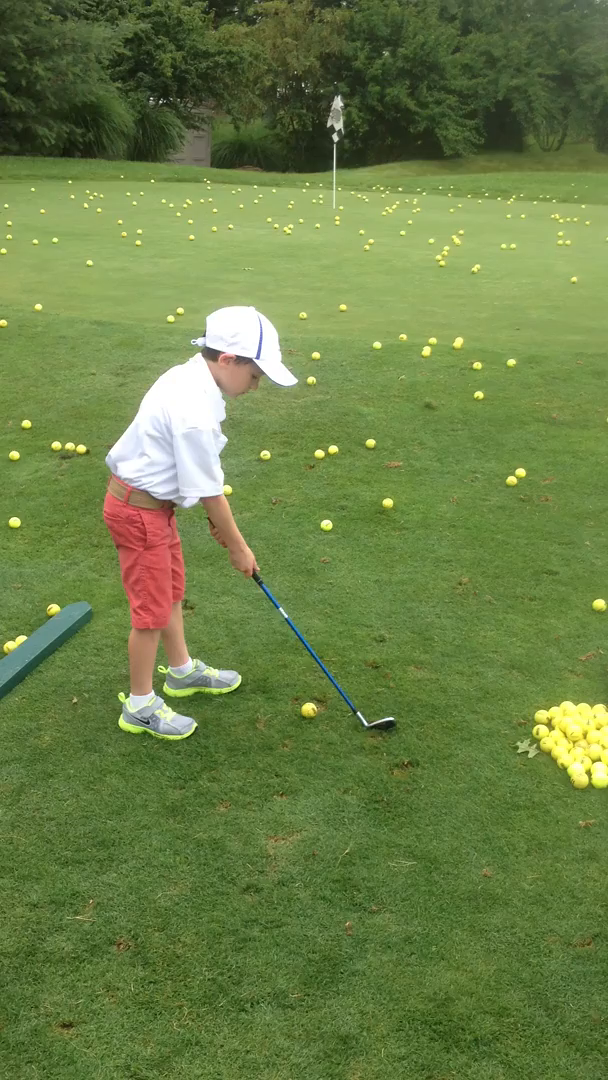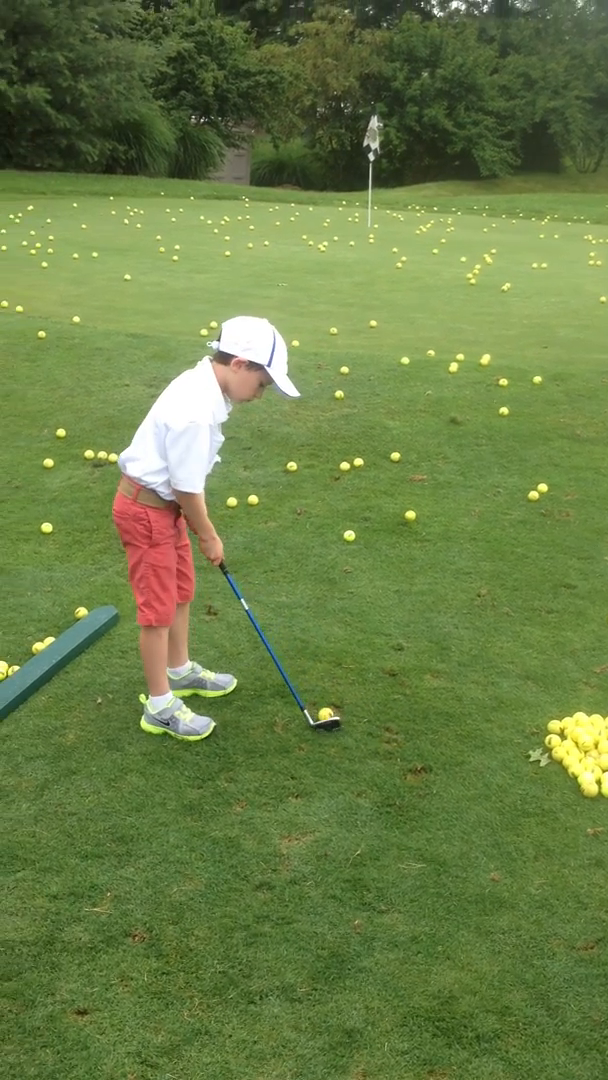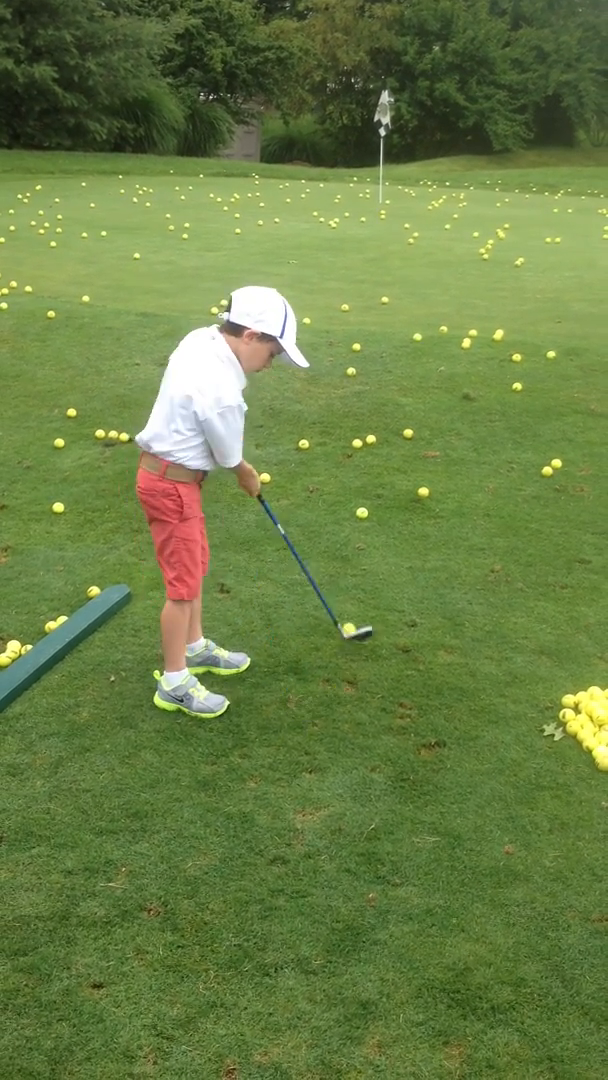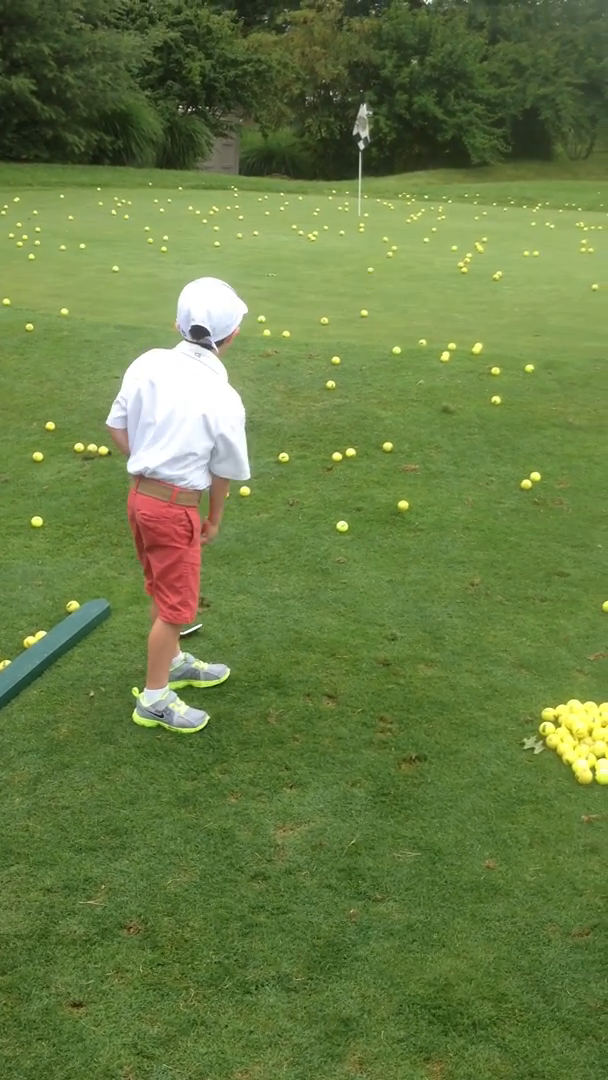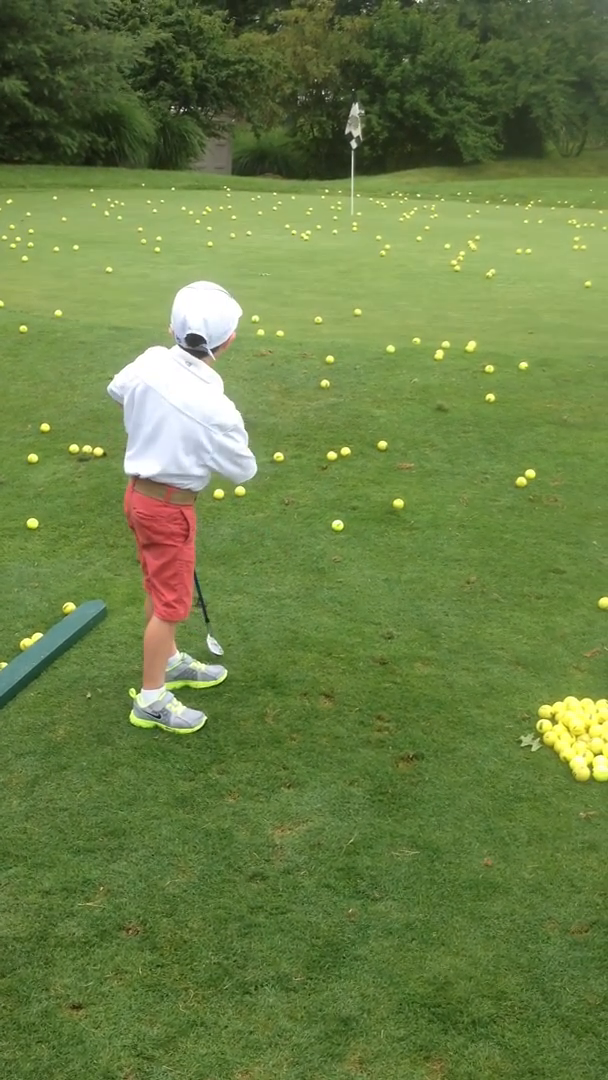
dt=1s
person 1, frame 1
left shoulder: (188, 376)
right shoulder: (195, 413)
right elbow: (207, 493)
left wrist: (219, 518)
right wrist: (239, 547)
left hip: (150, 500)
right hip: (137, 510)
left knee: (171, 591)
right knee: (151, 607)
left ankle: (182, 671)
right ankle: (139, 705)
person 1, frame 2
left shoulder: (201, 383)
right shoulder: (196, 411)
right elbow: (186, 487)
left wrist: (199, 519)
right wrist: (208, 536)
left hip: (163, 502)
right hip: (145, 509)
left knee: (180, 592)
right knee: (157, 607)
left ankle: (180, 671)
right ankle: (159, 705)
person 1, frame 3
left shoulder: (197, 341)
right shoulder: (222, 391)
right elbow: (226, 459)
right wrist: (248, 478)
left hip: (166, 469)
right hip: (171, 482)
left knee: (192, 566)
right knee: (183, 580)
left ankle: (194, 647)
right ankle: (173, 682)
person 1, frame 4
left shoulder: (148, 364)
right shoulder: (222, 397)
left elbow: (116, 427)
right elbow: (228, 471)
right wrist: (215, 517)
left hip: (140, 495)
right hip: (175, 507)
left knee: (164, 591)
right knee: (175, 603)
left ankle: (173, 662)
right ankle: (154, 698)
person 1, frame 5
left shoulder: (149, 363)
right shoulder: (214, 409)
left elbow: (118, 389)
right elbow: (243, 473)
right wrist: (225, 445)
left hip: (138, 491)
right hip: (169, 506)
left knee: (163, 589)
right knee: (170, 601)
left ankle: (169, 662)
right ankle: (150, 698)
